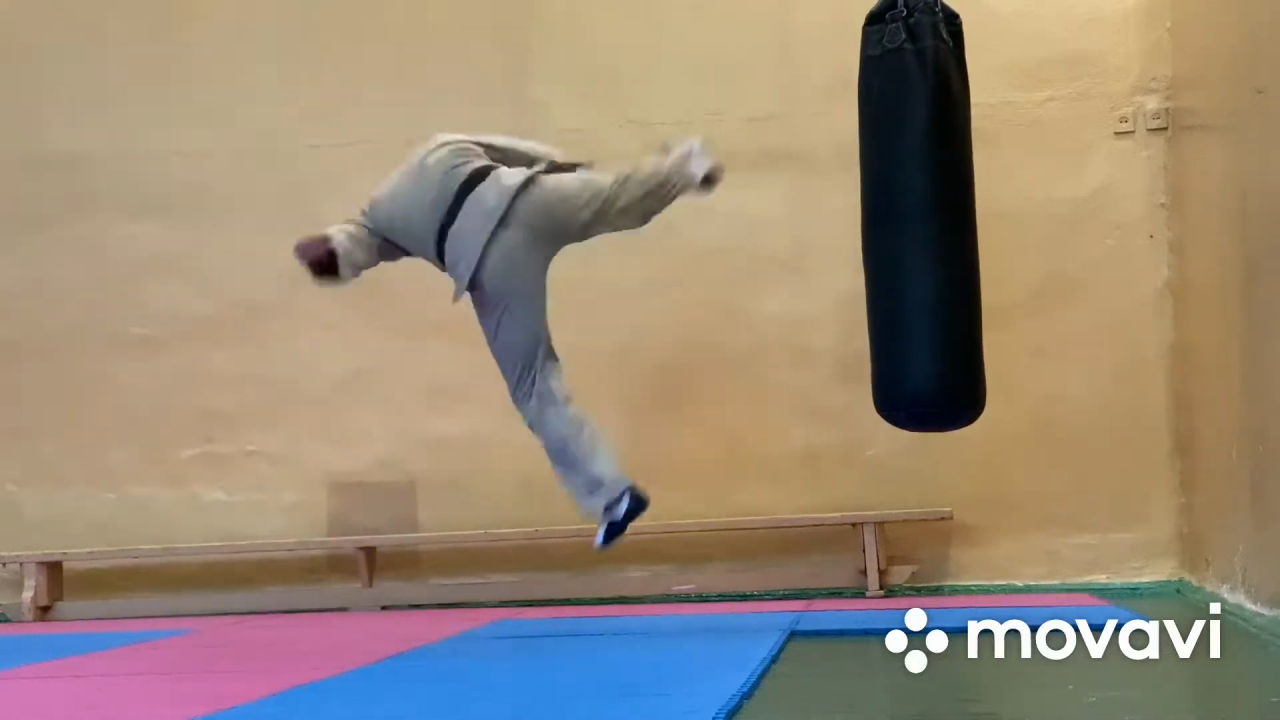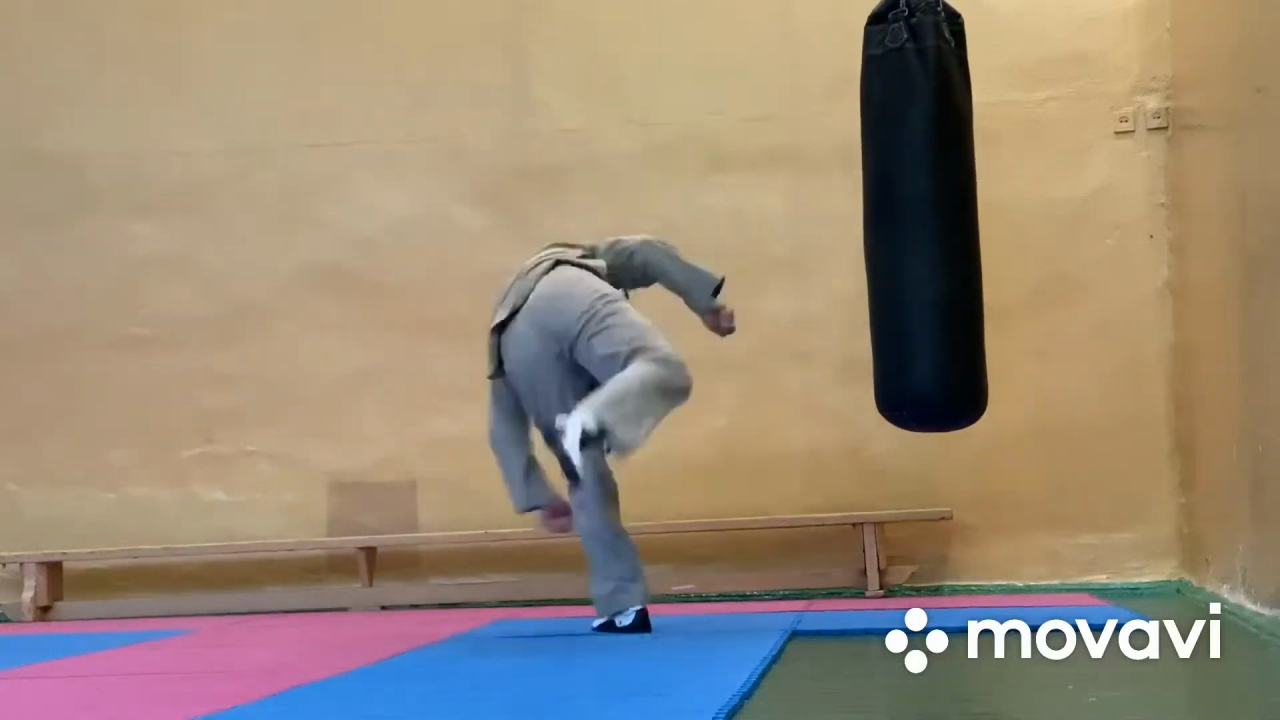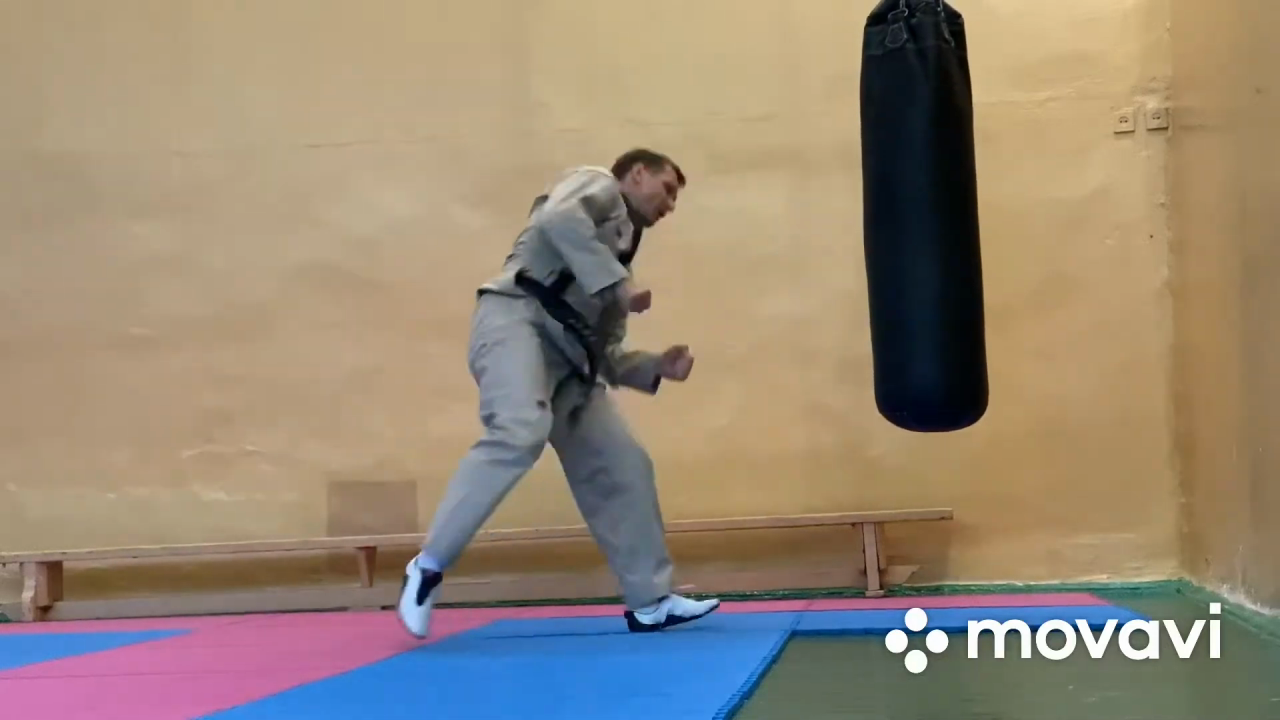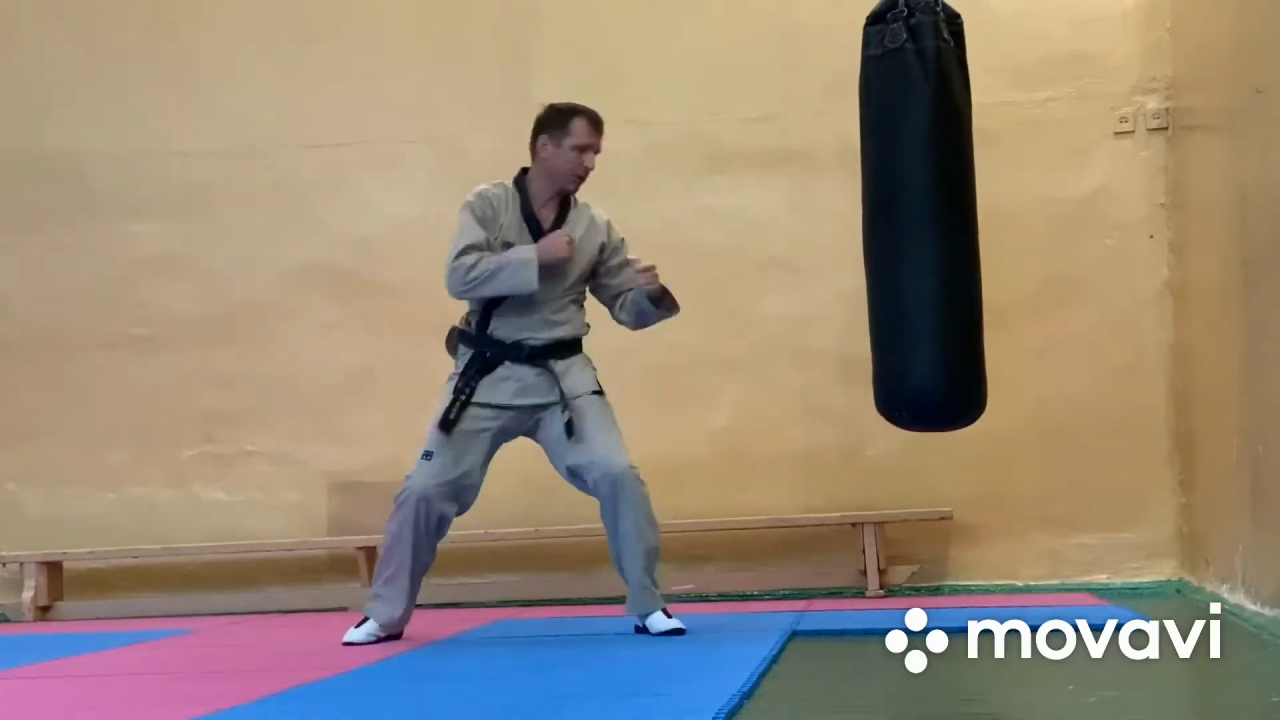
dt=0.3s
person 1, frame 1
left shoulder: (377, 212)
right shoulder: (447, 146)
left elbow: (350, 239)
right elbow: (538, 156)
left hip: (488, 259)
right hip: (518, 202)
left knee: (538, 391)
left ankle: (610, 496)
person 1, frame 2
left shoulder: (506, 343)
right shoulder: (571, 260)
left elbow: (506, 435)
right elbow: (646, 251)
left wrist: (540, 501)
right wrist: (708, 301)
left hip: (528, 350)
left knee: (590, 482)
left ankle: (620, 605)
right ankle: (590, 425)
person 1, frame 3
left shoulder: (624, 247)
right shoulder: (595, 183)
left elbow: (608, 347)
right elbow: (561, 218)
left wrist: (658, 370)
right wrist: (615, 284)
left hip: (567, 347)
right hip: (517, 318)
left knee: (623, 467)
right knee: (518, 436)
left ankle: (652, 600)
right ankle: (429, 565)
person 1, frame 4
left shoulder: (596, 227)
right shoulder: (487, 205)
left elbow: (626, 308)
right elbow: (461, 277)
left wrist: (654, 295)
right wrist: (537, 257)
left hip: (562, 377)
right hip: (487, 376)
left knee: (617, 477)
right knee: (428, 490)
left ankle: (648, 607)
right ankle: (385, 614)
